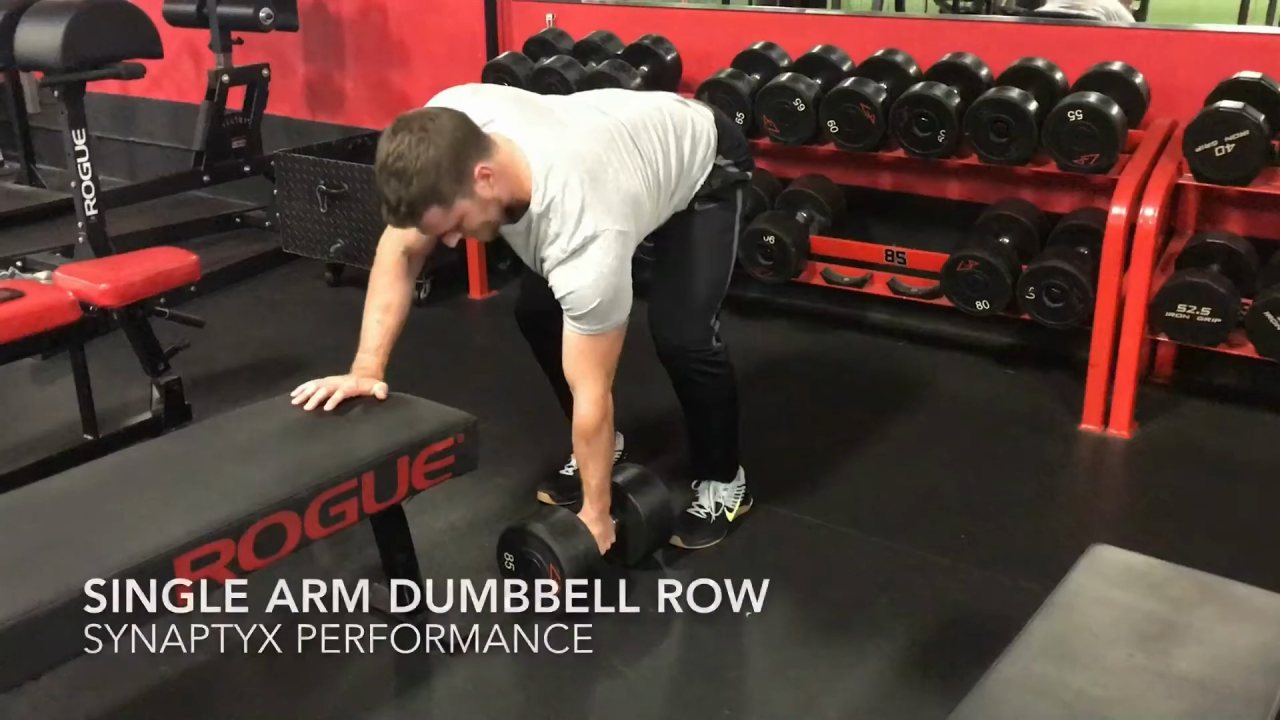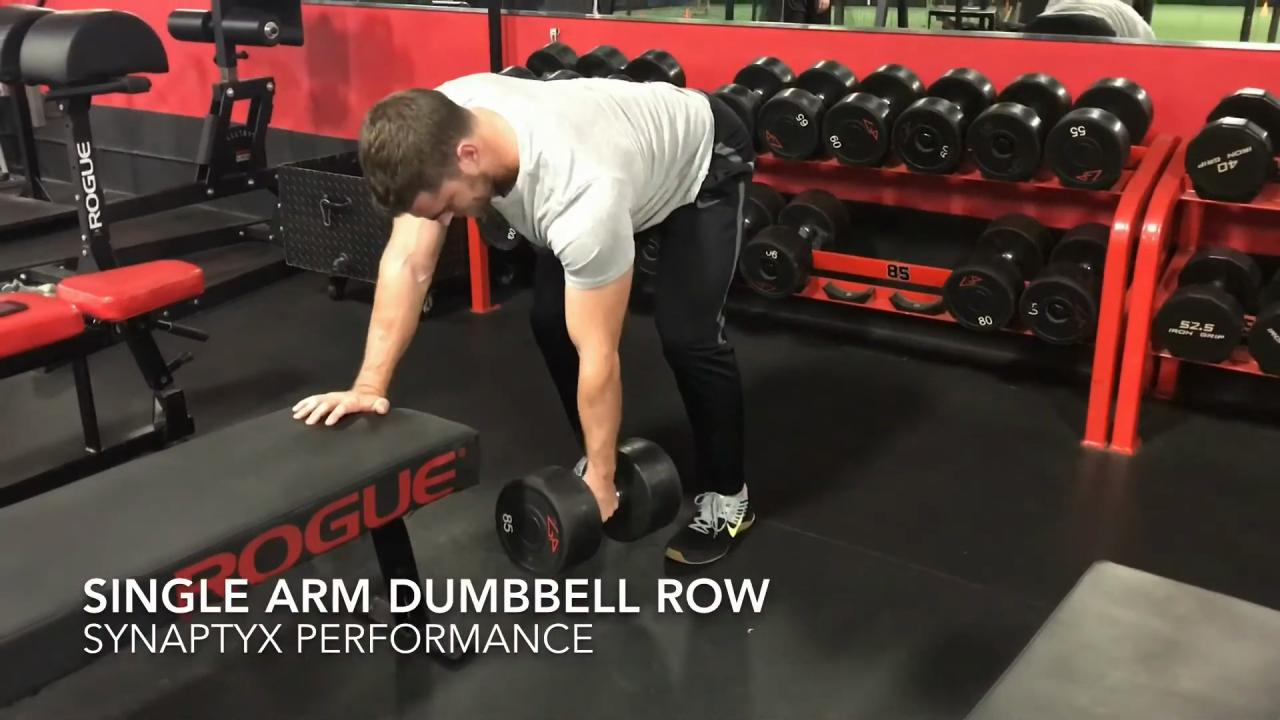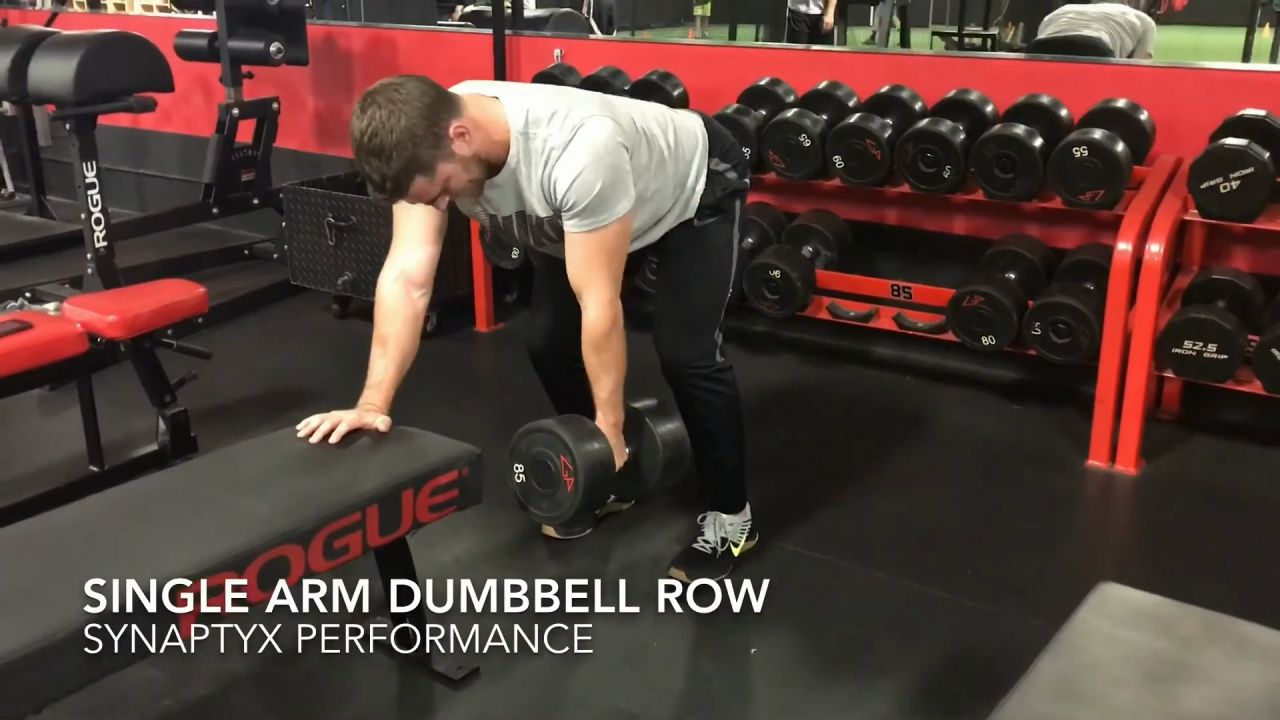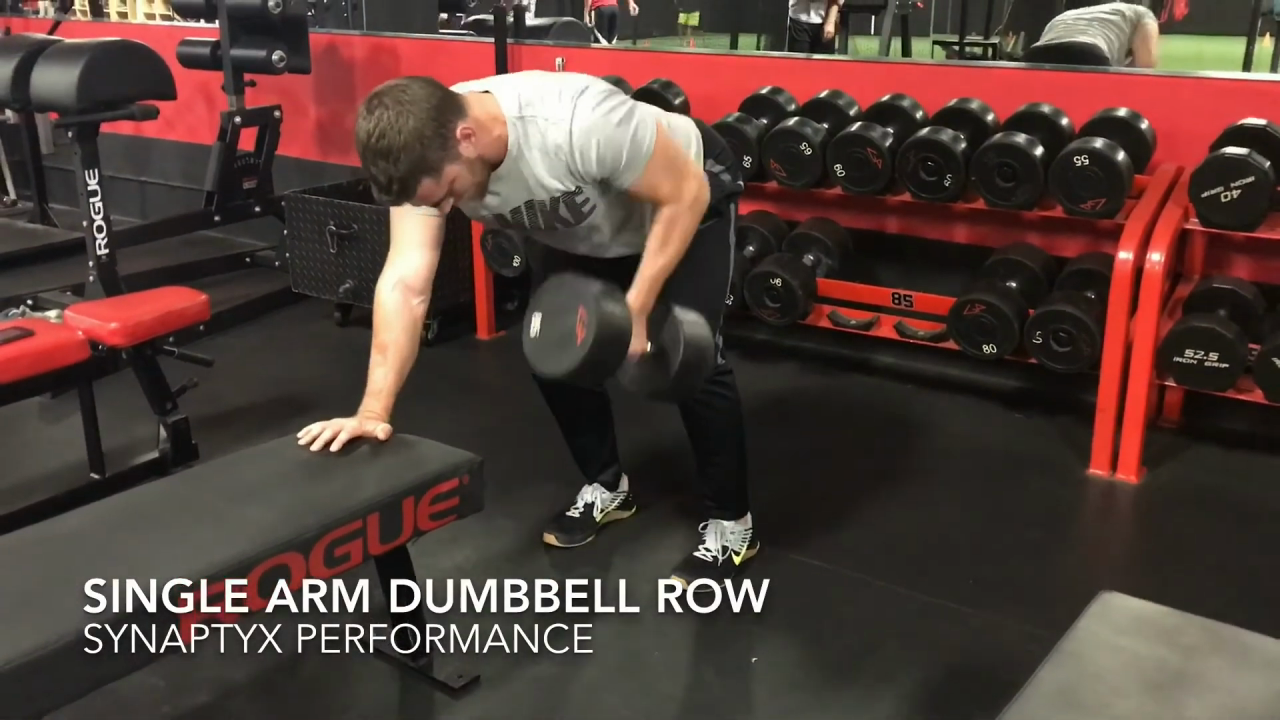
dt=1s
person 1, frame 1
left shoulder: (586, 234)
right shoulder: (447, 128)
left elbow: (591, 392)
right elbow: (400, 247)
left wrist: (596, 513)
right wrist: (366, 368)
left hip: (702, 164)
right hip: (625, 137)
left knee: (681, 336)
right knee: (536, 313)
left ankle: (722, 482)
right ankle: (603, 447)
person 1, frame 2
left shoulder: (581, 193)
right shoulder: (436, 127)
left elbow: (598, 354)
right elbow: (409, 262)
left wrist: (602, 479)
right wrist: (370, 385)
left hip: (702, 159)
right hip: (632, 140)
left knee: (687, 335)
right knee: (551, 321)
left ankle: (727, 495)
right ankle: (599, 461)
person 1, frame 3
left shoulder: (577, 150)
right shoulder: (424, 145)
left elbow: (600, 303)
right elbow: (407, 276)
left wrist: (610, 428)
right wrist: (373, 403)
left hip: (696, 185)
left knee: (685, 354)
right knee: (549, 345)
left ankle: (730, 517)
person 1, frame 4
left shoulder: (579, 123)
right shoulder: (427, 150)
left elbow: (686, 195)
right elbow: (406, 281)
left wrist: (636, 309)
right wrist: (374, 411)
left hip: (685, 201)
left ankle: (731, 524)
right ankle: (606, 487)
